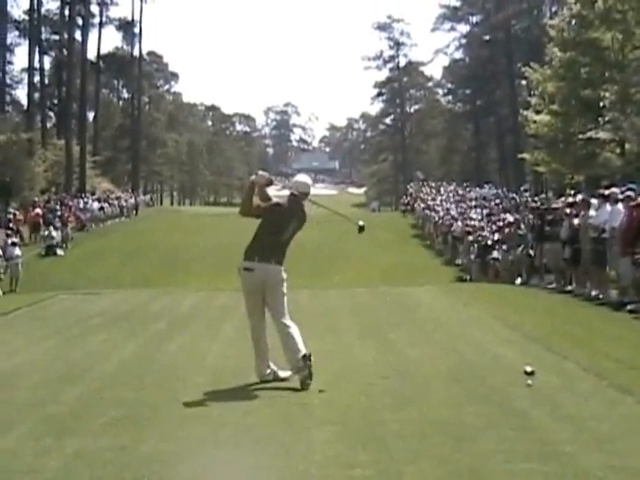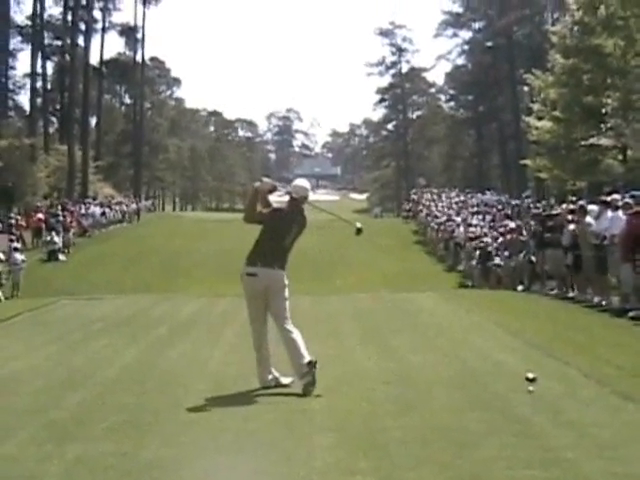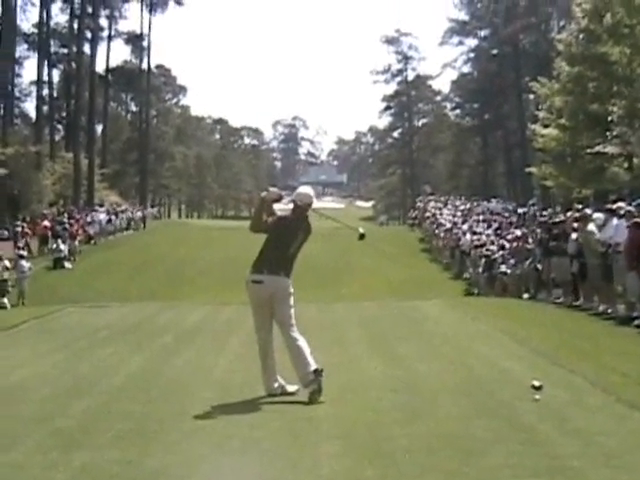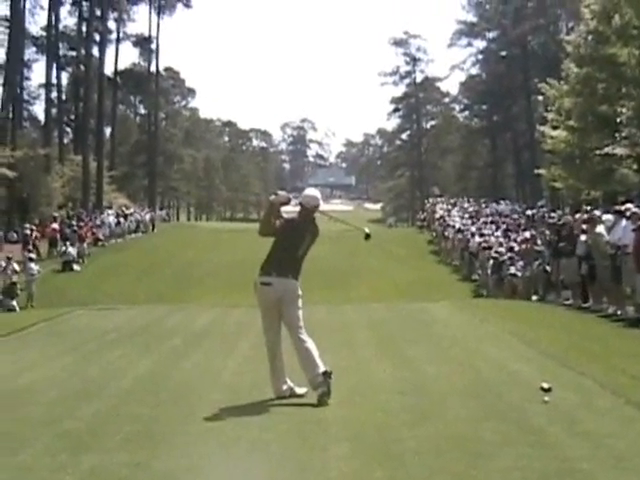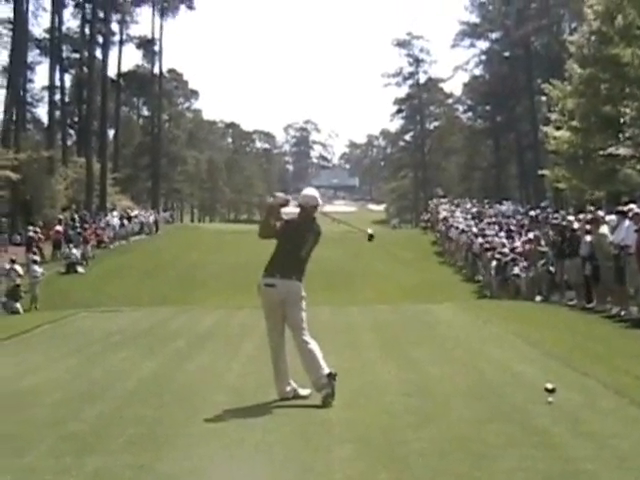
dt=0.3s
person 1, frame 1
left shoulder: (278, 208)
right shoulder: (301, 216)
left elbow: (245, 211)
left wrist: (253, 184)
right wrist: (261, 187)
left hip: (252, 267)
right hip: (274, 270)
left knee: (257, 322)
right knee: (282, 319)
left ankle: (265, 370)
right ankle: (301, 359)
person 1, frame 2
left shoulder: (279, 213)
right shoulder: (301, 220)
left elbow: (249, 217)
left wrist: (257, 190)
right wrist: (263, 195)
left hip: (254, 273)
right hip: (276, 275)
left knee: (258, 327)
right knee: (285, 324)
left ankle: (267, 376)
right ankle: (305, 366)
person 1, frame 3
left shoulder: (284, 221)
right shoulder: (306, 227)
left elbow: (255, 227)
left wrist: (264, 200)
right wrist: (268, 204)
left hip: (259, 280)
right hip: (281, 282)
left knee: (264, 335)
right knee: (290, 332)
left ankle: (273, 384)
right ankle: (311, 374)
person 1, frame 4
left shoulder: (292, 223)
right shoulder: (313, 230)
left elbow: (264, 231)
left wrist: (273, 204)
right wrist: (276, 208)
left hip: (268, 282)
right hip: (290, 285)
left knee: (272, 337)
right knee: (299, 334)
left ankle: (282, 386)
right ankle: (320, 377)
person 1, frame 5
left shoulder: (292, 224)
right shoulder: (316, 230)
left elbow: (264, 233)
left wrist: (272, 206)
right wrist: (276, 210)
left hip: (272, 284)
right hip: (294, 286)
left knee: (276, 339)
right knee: (302, 336)
left ankle: (285, 388)
right ankle: (324, 379)
